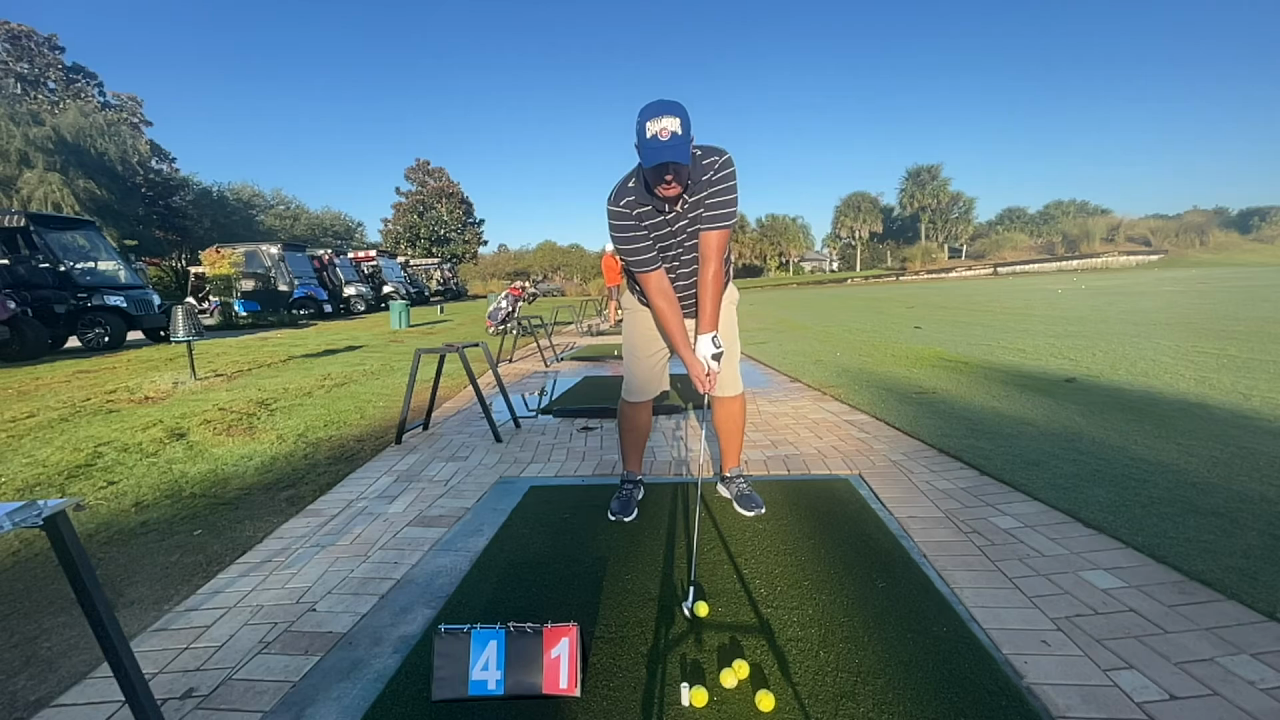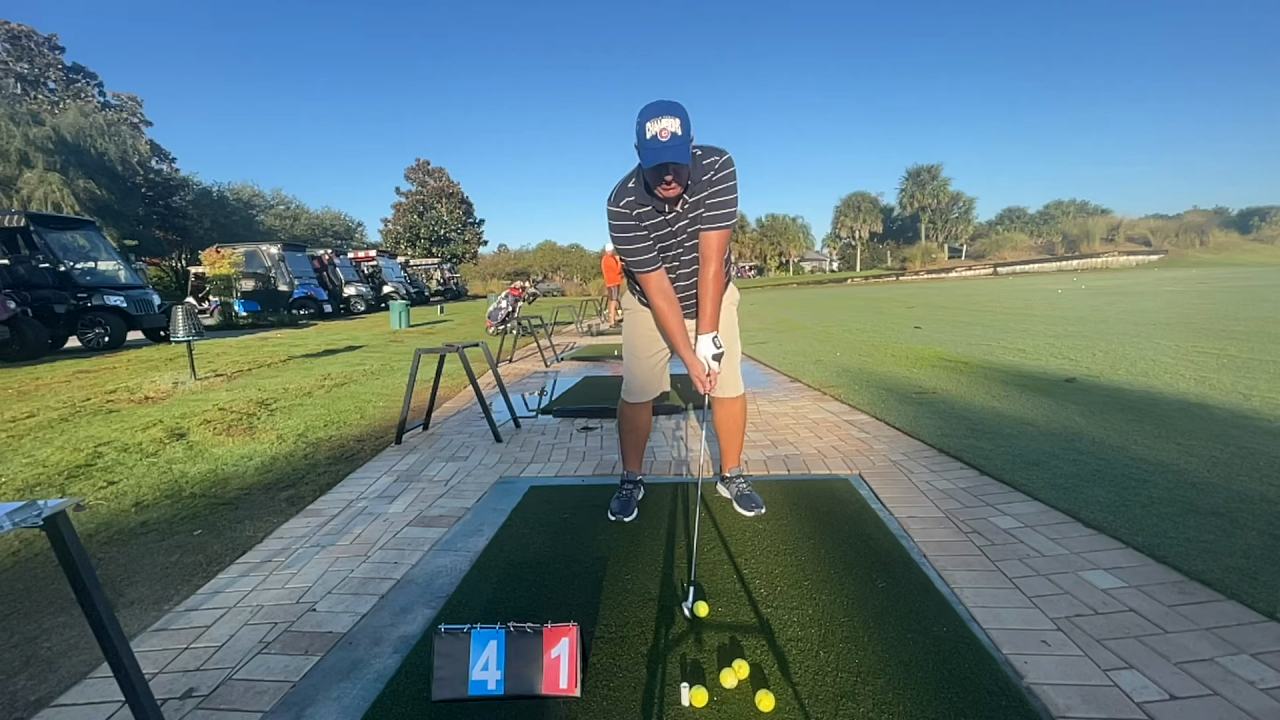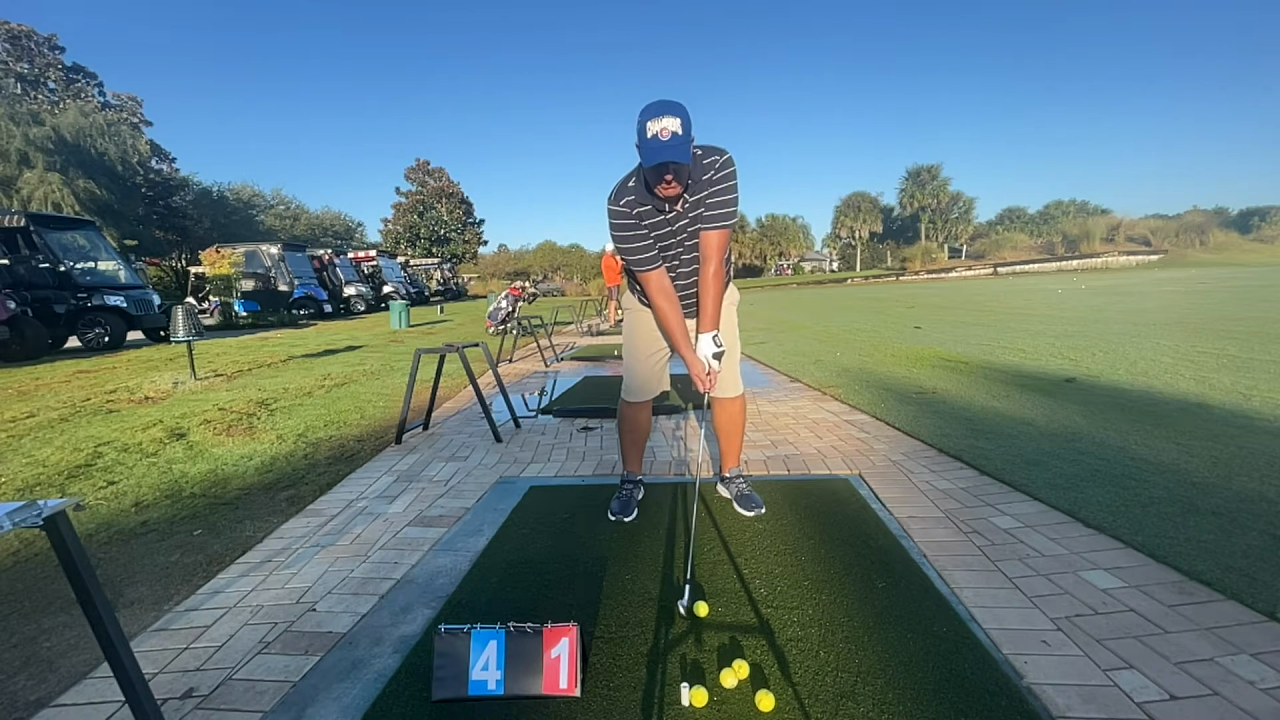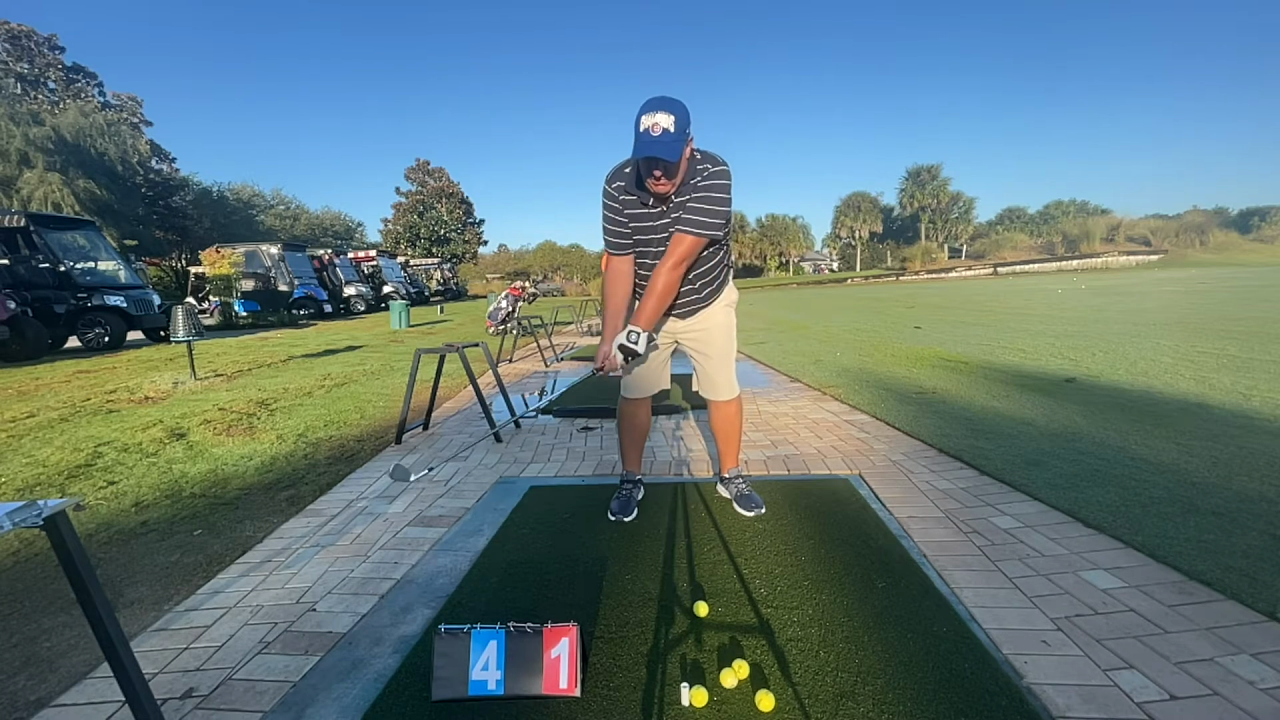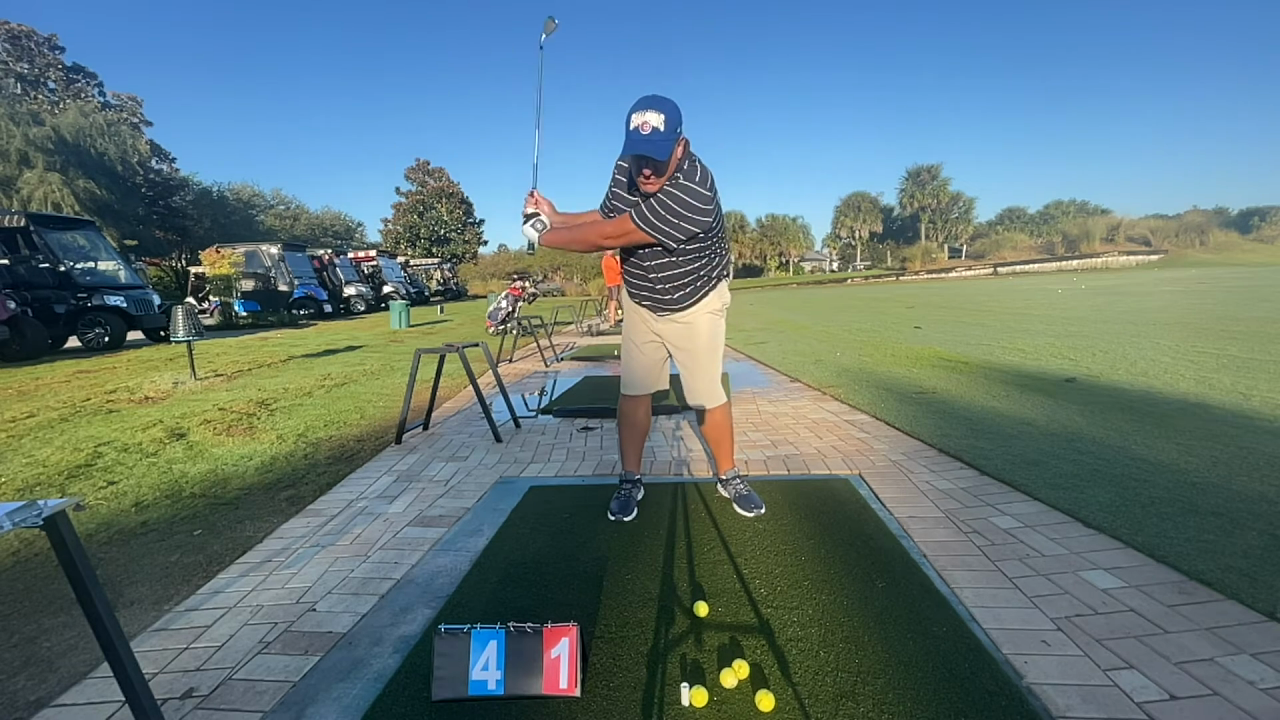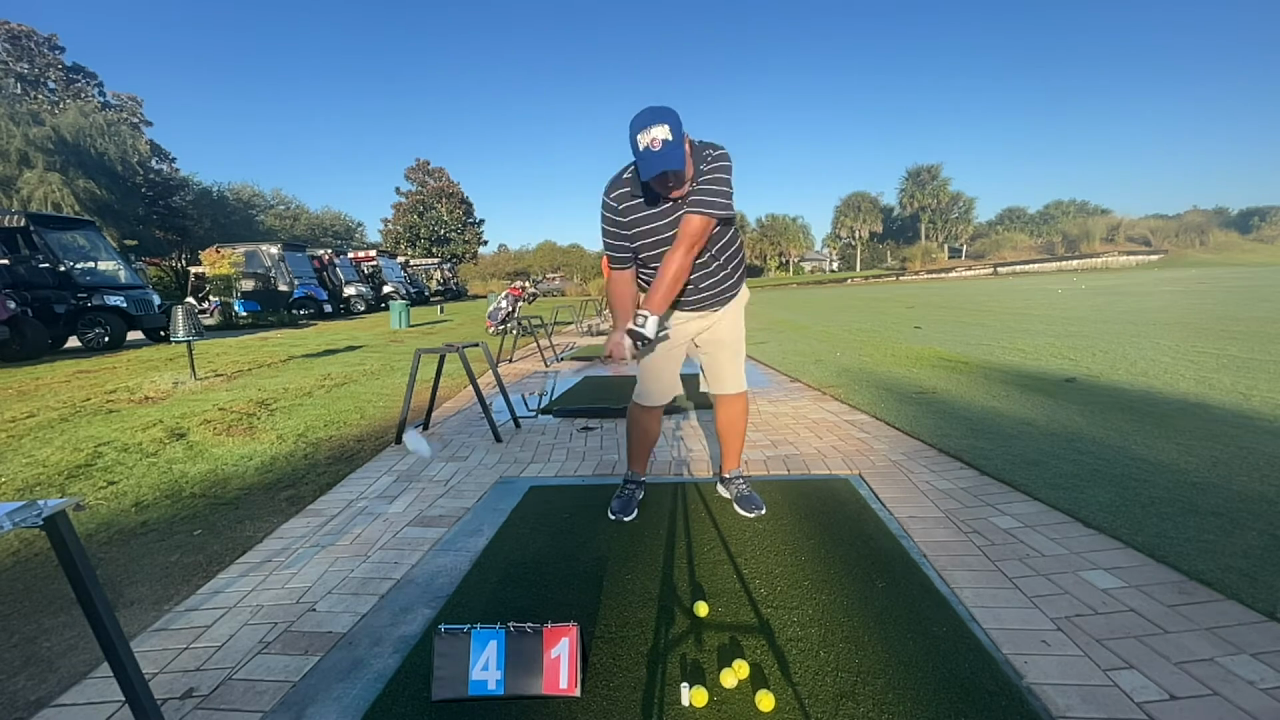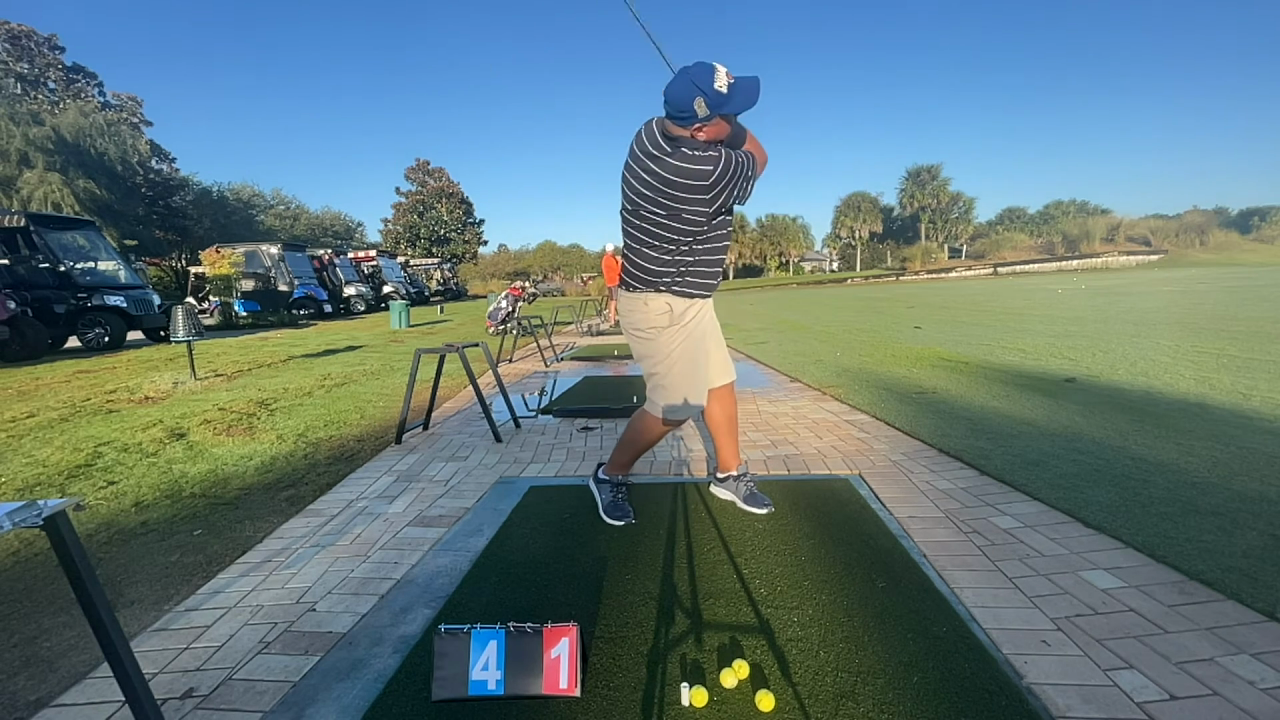
dt=0.7s
person 1, frame 1
left shoulder: (717, 167)
right shoulder: (623, 204)
left elbow: (712, 259)
right elbow: (657, 285)
left wrist: (707, 337)
right wrist: (688, 357)
left hip: (711, 296)
right hip: (650, 304)
left knee: (728, 386)
right knee: (636, 391)
left ankle: (731, 474)
right ankle: (631, 480)
person 1, frame 2
left shoulder: (718, 167)
right shoulder: (623, 204)
left elbow: (712, 260)
right elbow: (657, 286)
left wrist: (708, 336)
right wrist: (688, 358)
left hip: (712, 297)
right hip: (651, 305)
left knee: (729, 386)
right knee: (636, 392)
left ankle: (731, 475)
right ankle: (631, 480)
person 1, frame 3
left shoulder: (718, 167)
right shoulder: (623, 203)
left elbow: (712, 260)
right elbow: (656, 284)
left wrist: (709, 336)
right wrist: (688, 356)
left hip: (712, 298)
right hip: (650, 305)
left knee: (728, 386)
right knee: (636, 392)
left ankle: (731, 475)
right ankle: (631, 481)
person 1, frame 4
left shoulder: (714, 177)
right shoulder: (619, 185)
left elbow: (674, 263)
right elbow: (619, 264)
left wrist: (633, 332)
right wrist: (609, 333)
left hip: (708, 301)
right hip: (646, 302)
left knee: (723, 390)
right knee: (634, 392)
left ankle: (729, 476)
right ankle: (630, 479)
person 1, frame 5
left shoulder: (692, 192)
right shoulder: (627, 167)
left elbow: (609, 237)
right elbow: (606, 218)
left wrist: (543, 234)
right wrist: (555, 217)
left hip: (696, 306)
right hip: (641, 302)
left knee: (707, 396)
right knee: (634, 391)
left ankle: (728, 476)
right ankle: (630, 480)
person 1, frame 6
left shoulder: (714, 163)
right shoulder: (621, 196)
left elbow: (687, 245)
right elbow: (619, 271)
left wrist: (653, 310)
right wrist: (623, 326)
left hip: (722, 300)
right hip: (662, 309)
left knee: (731, 390)
right knee: (652, 400)
left ankle: (732, 476)
right ankle: (633, 480)
person 1, frame 7
left shoulder: (652, 132)
right shoulder: (709, 172)
right elbow: (757, 158)
right wrist: (722, 119)
left hip: (685, 299)
right hip: (662, 307)
left knee: (719, 383)
right knee: (673, 406)
left ankle: (729, 474)
right ankle: (610, 476)
